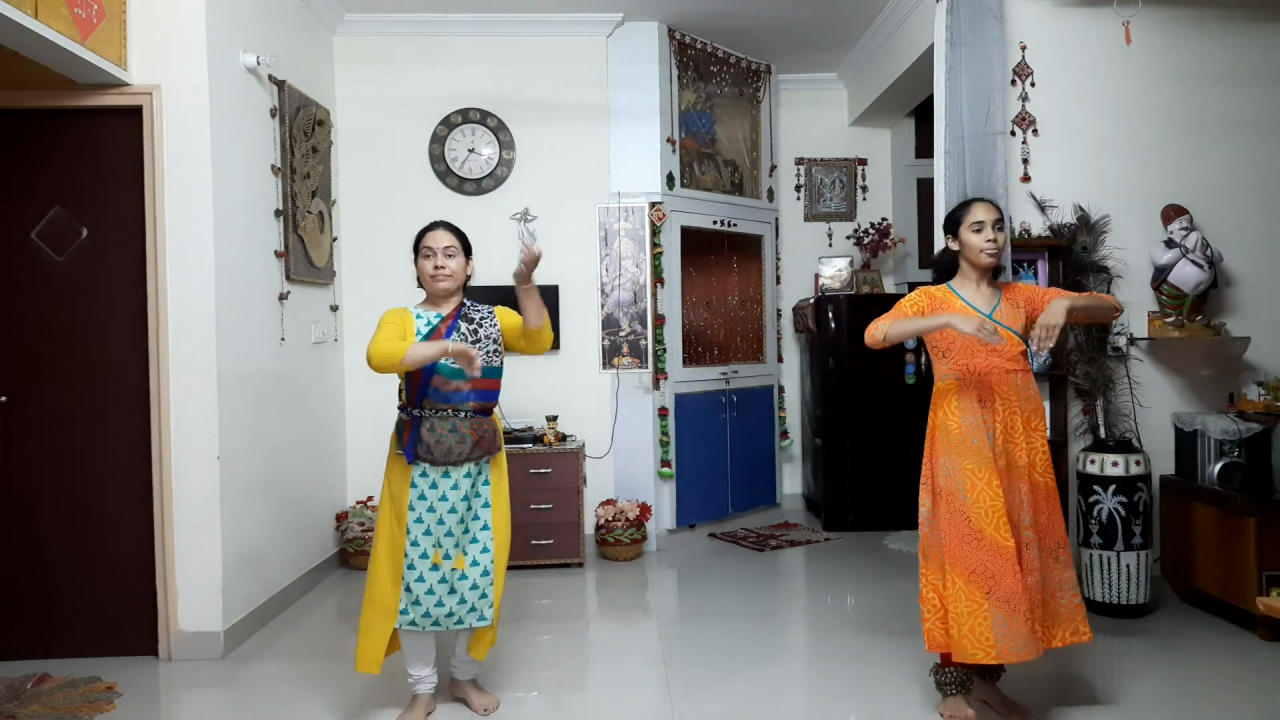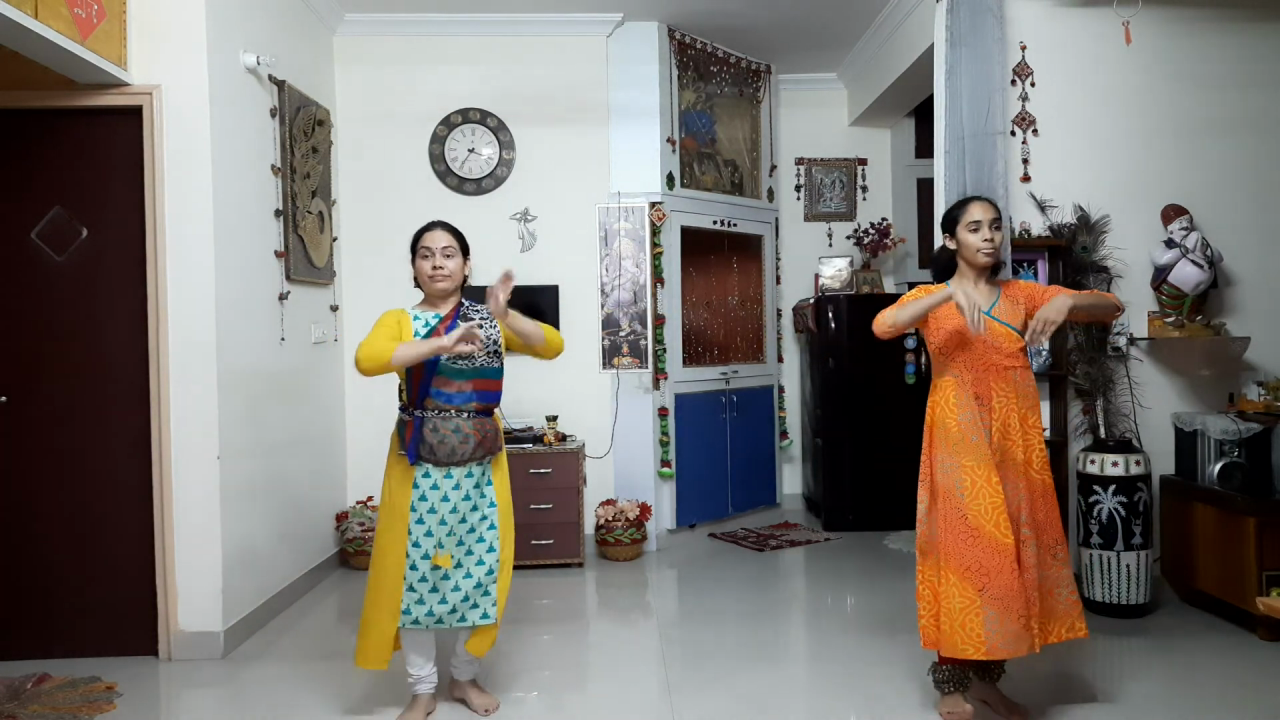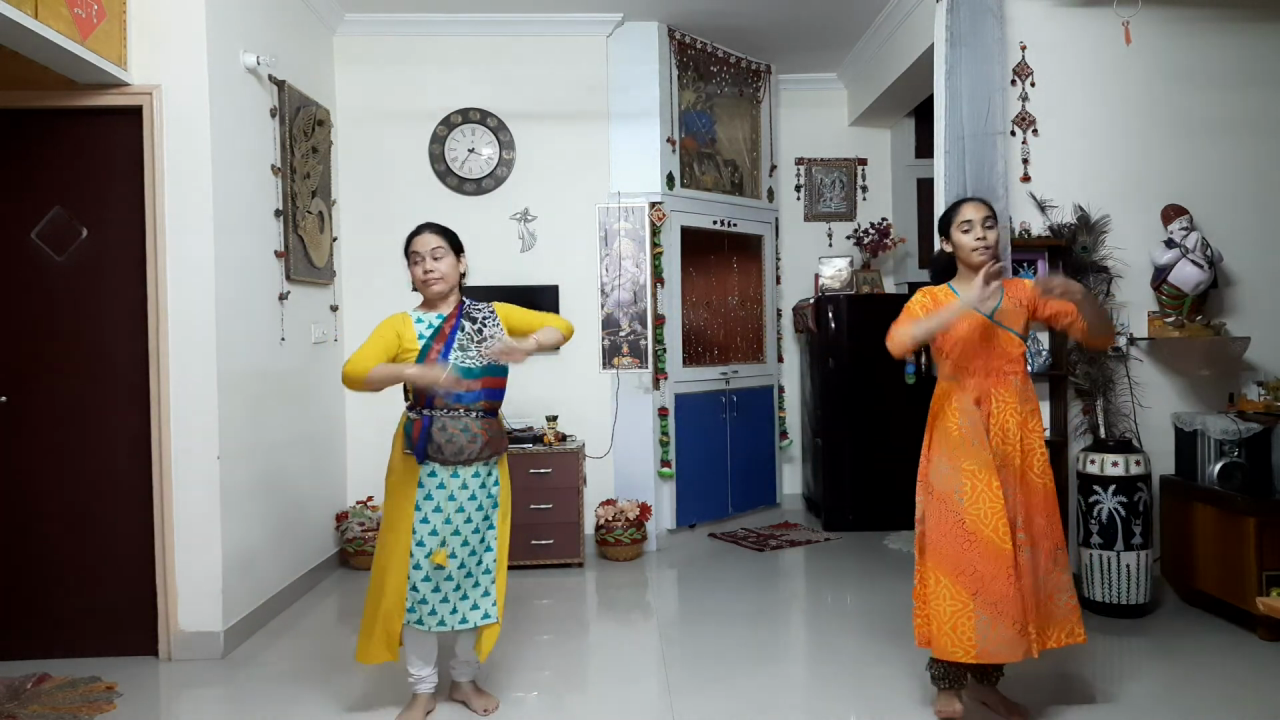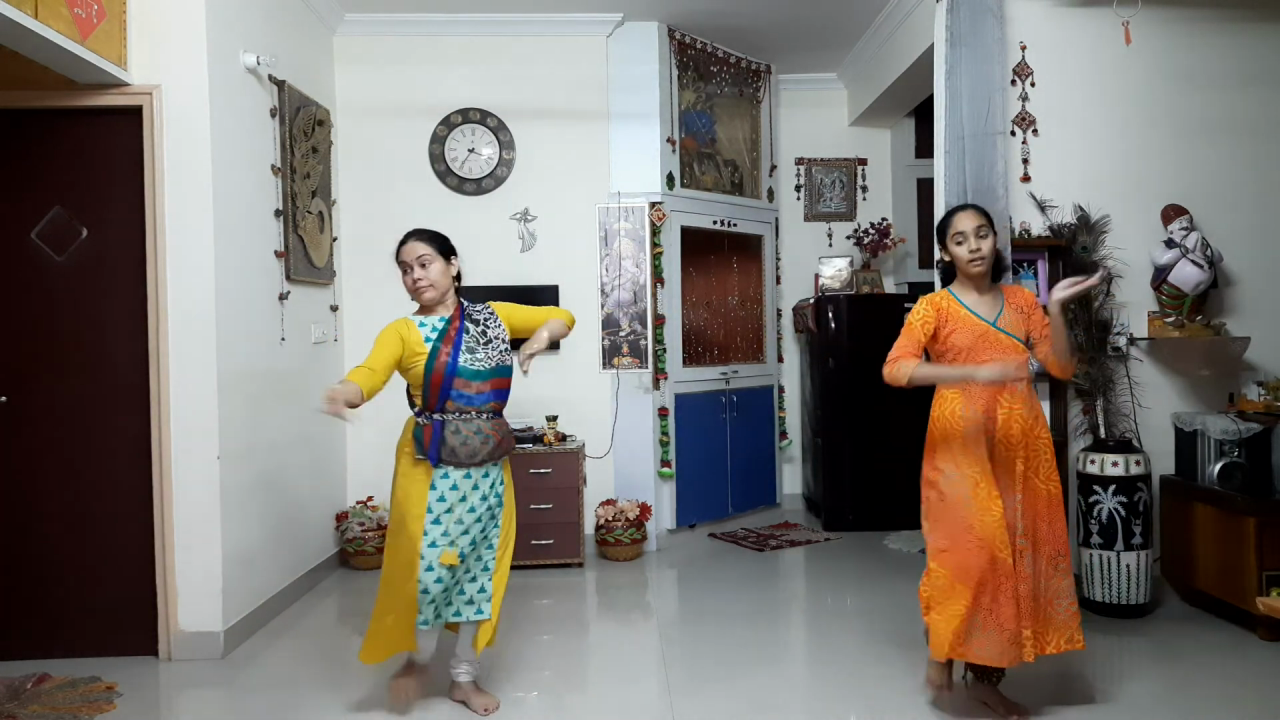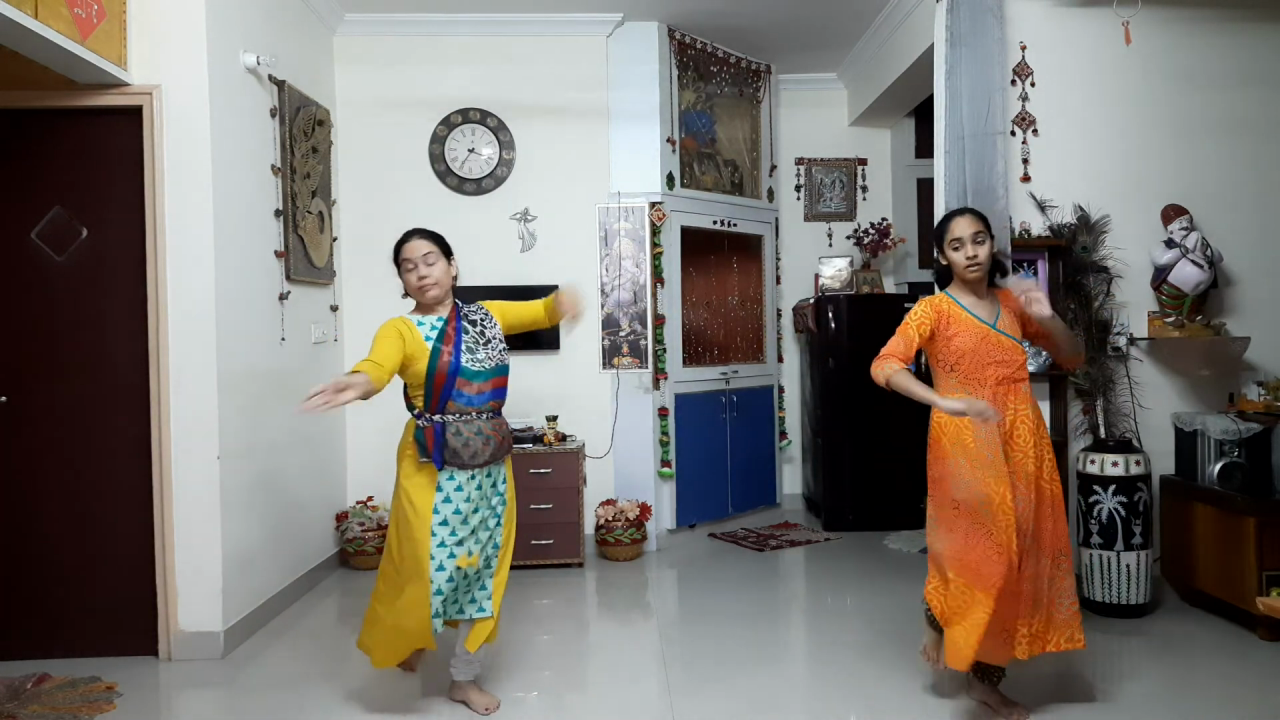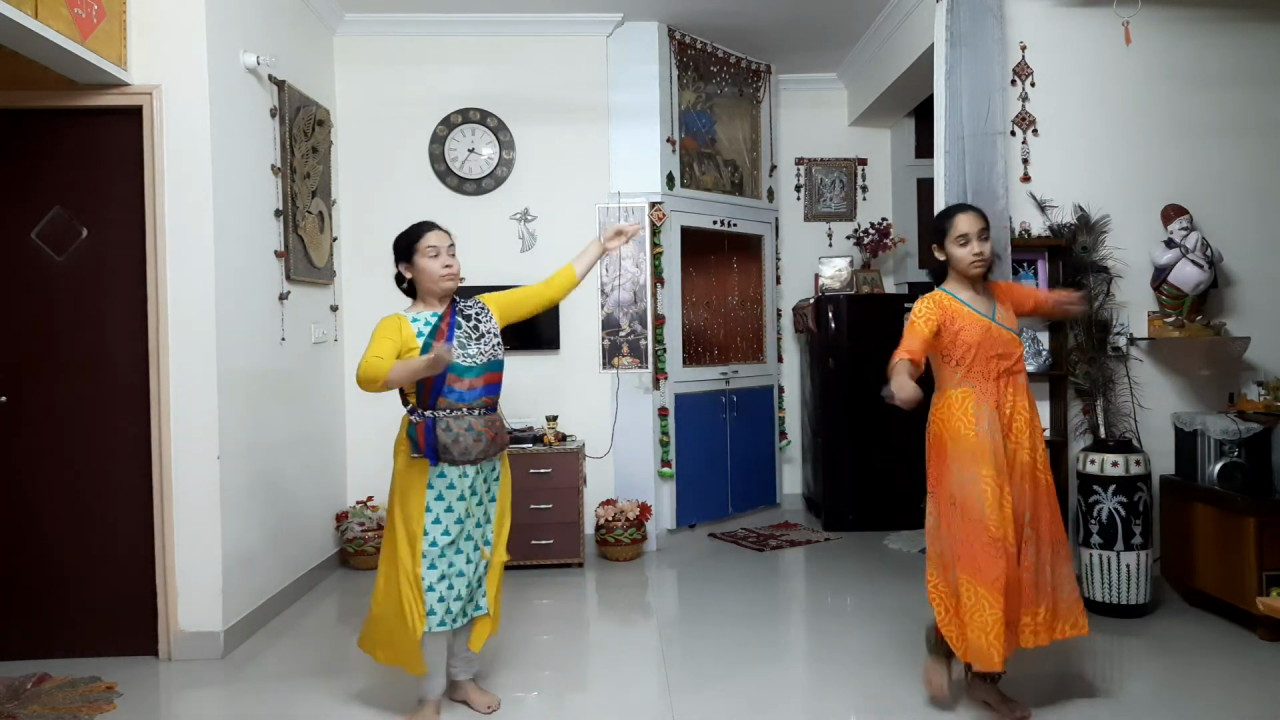
dt=0.1s
person 1, frame 1
left shoulder: (1024, 297)
right shoulder: (931, 300)
left elbow: (1110, 307)
right elbow: (875, 335)
left wrist: (1065, 304)
right wrist: (948, 318)
left hip: (1020, 440)
right hip: (960, 441)
left knee: (1018, 551)
right knee: (964, 551)
left ankle: (986, 676)
person 1, frame 2
left shoulder: (1023, 294)
right shoulder: (933, 297)
left elbow: (1113, 307)
right elbow: (882, 325)
left wrist: (1067, 301)
right wrist: (948, 294)
left hip: (1018, 438)
right hip: (958, 438)
left knee: (1017, 549)
right knee: (962, 549)
left ankle: (986, 676)
person 1, frame 3
left shoulder: (1023, 293)
right shoulder: (932, 300)
left elbow: (1103, 336)
right elbow: (900, 342)
left wrist: (1076, 297)
right wrist: (966, 300)
left hip: (1018, 440)
right hip: (958, 443)
left knee: (1018, 550)
right knee: (959, 553)
left ankle: (982, 674)
person 1, frame 4
left shoulder: (1023, 301)
right shoulder: (932, 307)
left elbow: (1063, 367)
right elbow: (894, 369)
left wrist: (1056, 308)
right wrist: (971, 374)
left hip: (1023, 444)
right hip: (961, 446)
left knee: (1020, 554)
right knee: (968, 551)
left ankle: (985, 677)
right ankle: (941, 647)
person 1, frame 5
left shoulder: (1014, 303)
right shoulder: (932, 310)
left elbow: (1073, 359)
right elbow: (883, 367)
left wrist: (1047, 320)
right wrist: (939, 398)
left hip: (1023, 446)
right hip: (966, 448)
left knee: (1025, 554)
right knee: (977, 552)
left ankle: (984, 677)
right ankle: (938, 620)
person 1, frame 6
left shoulder: (1007, 294)
right shoulder: (933, 306)
left elbow: (1065, 303)
right elbow: (905, 357)
left wrist: (1061, 300)
right wrist: (903, 381)
left hip: (1019, 440)
right hip: (964, 442)
left knee: (1019, 547)
right knee: (972, 549)
left ankle: (983, 676)
right ankle: (939, 649)
person 2, frame 1
left shoulder: (492, 317)
right shoulder: (401, 319)
left elbow: (540, 340)
right elbow: (381, 357)
left wrist: (525, 283)
right wrist: (449, 347)
left hip: (478, 465)
right hip: (418, 466)
left knee: (476, 569)
right knee: (416, 573)
left ankle: (464, 677)
person 2, frame 2
left shoulder: (491, 319)
right shoulder: (398, 320)
left elbow: (552, 346)
right elbow: (366, 360)
left wrist: (507, 315)
right wrist: (442, 343)
left hip: (479, 466)
right hip: (419, 466)
left knee: (479, 569)
right knee: (418, 572)
left ankle: (465, 677)
person 2, frame 3
left shoulder: (495, 315)
right shoulder: (401, 326)
left elbow: (558, 328)
right elbow: (354, 371)
left wrist: (523, 343)
right wrist: (413, 372)
left hip: (484, 465)
right hip: (425, 466)
left knee: (480, 570)
right knee: (420, 573)
left ankle: (464, 679)
person 2, frame 4
left shoulder: (494, 316)
right shoulder: (402, 332)
left elbow: (562, 317)
right elbow: (366, 374)
left wrist: (543, 336)
right wrist: (347, 395)
left hip: (488, 467)
right hip: (430, 468)
left knee: (480, 569)
right knee: (427, 569)
left ankle: (464, 678)
right ankle: (417, 658)
person 2, frame 5
left shoulder: (488, 315)
right shoulder: (402, 330)
left elbow: (540, 310)
right elbow: (368, 379)
left wrist: (562, 303)
right wrist: (345, 387)
left hip: (488, 465)
right hip: (433, 467)
left knee: (481, 570)
right knee: (432, 572)
left ankle: (464, 677)
right ankle: (407, 644)
person 2, frame 6
left shoulder: (485, 309)
right shoulder: (396, 326)
left elbow: (549, 289)
right elbow: (368, 374)
left wrist: (600, 246)
right wrist: (425, 365)
left hip: (485, 464)
right hip: (429, 467)
left knee: (478, 567)
right knee: (431, 574)
left ankle: (462, 675)
